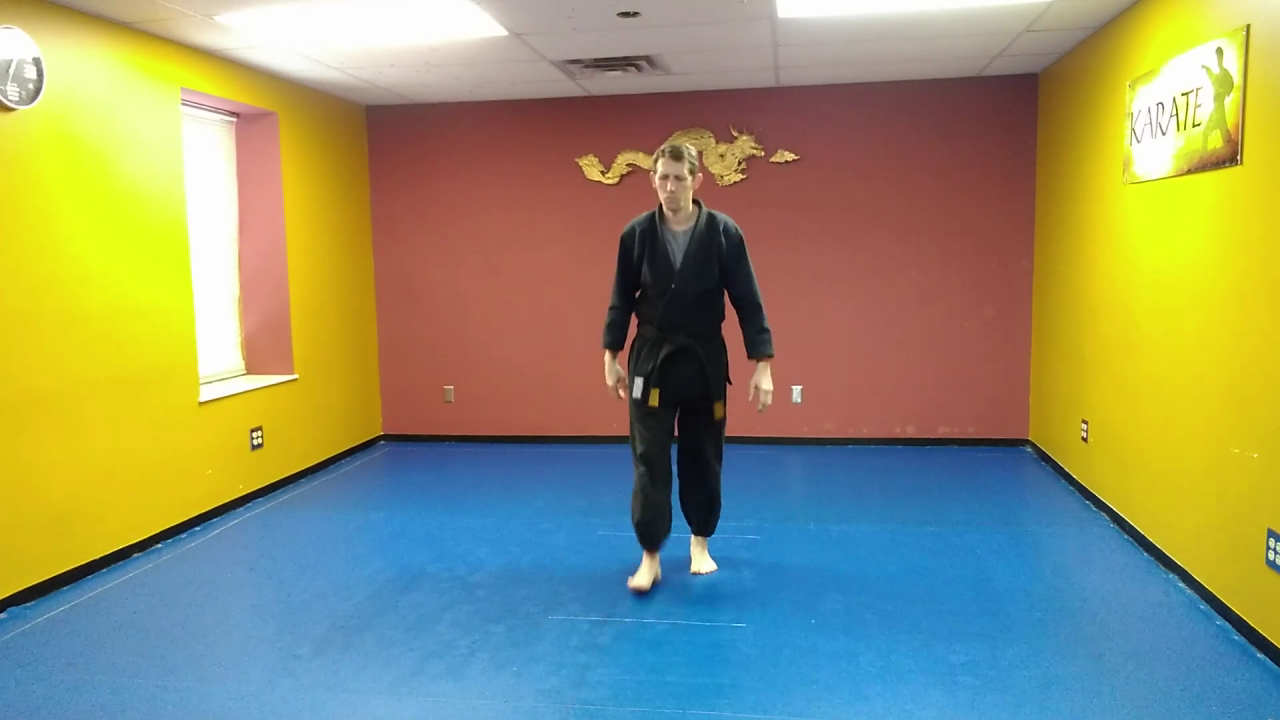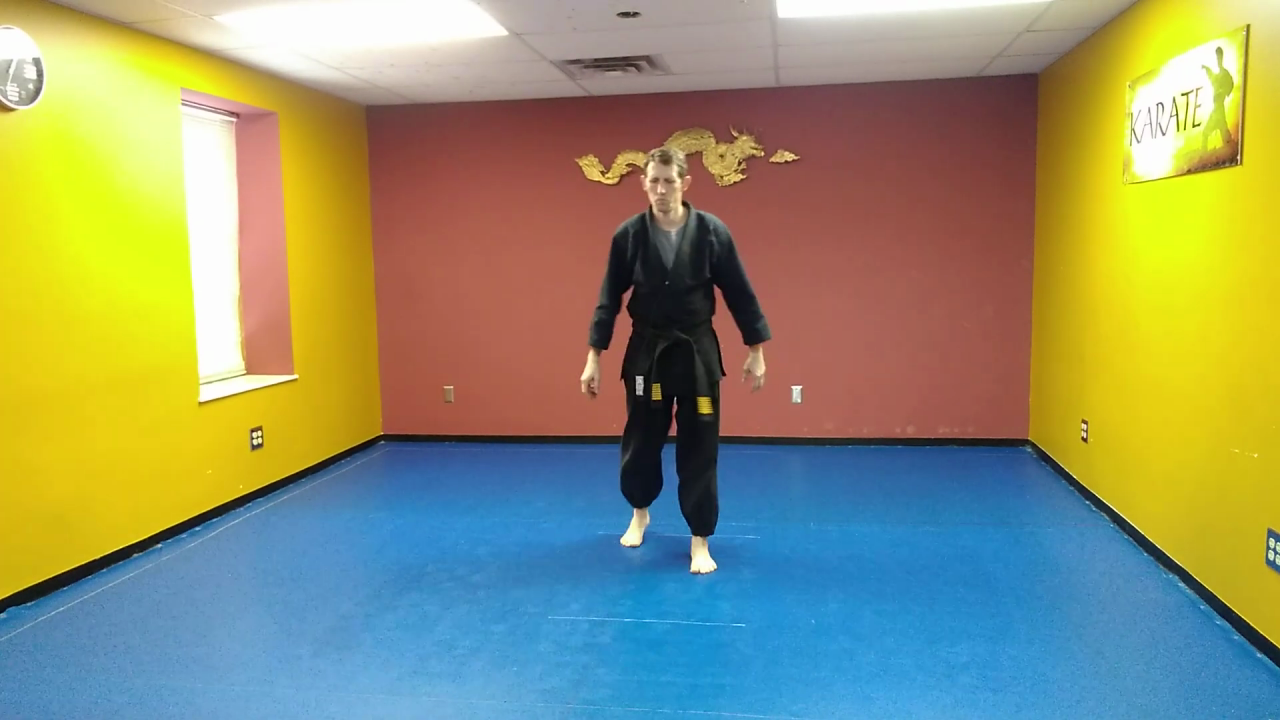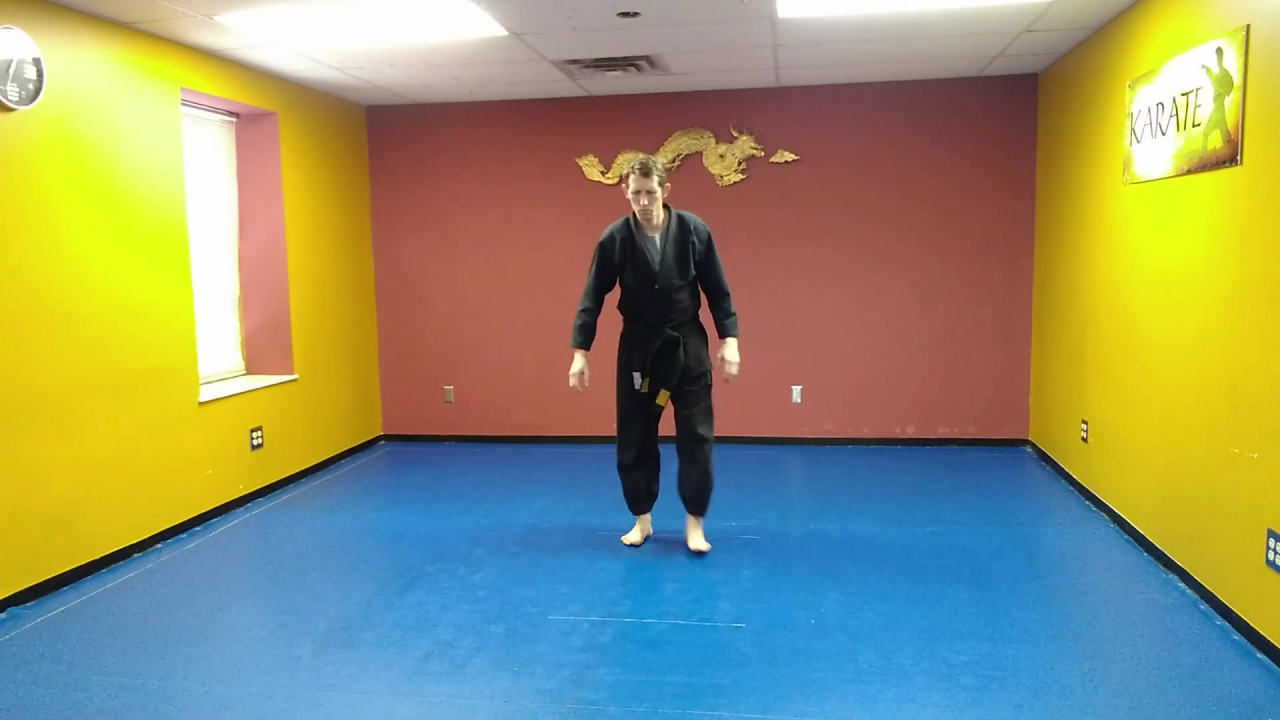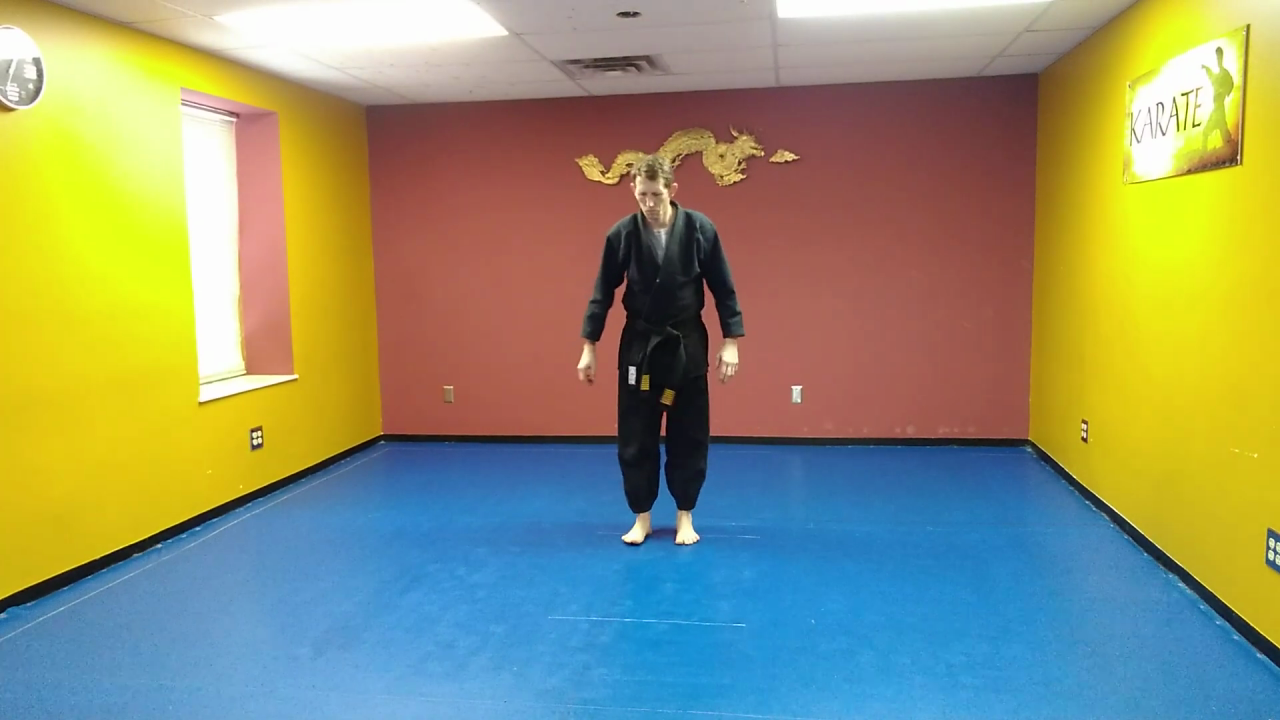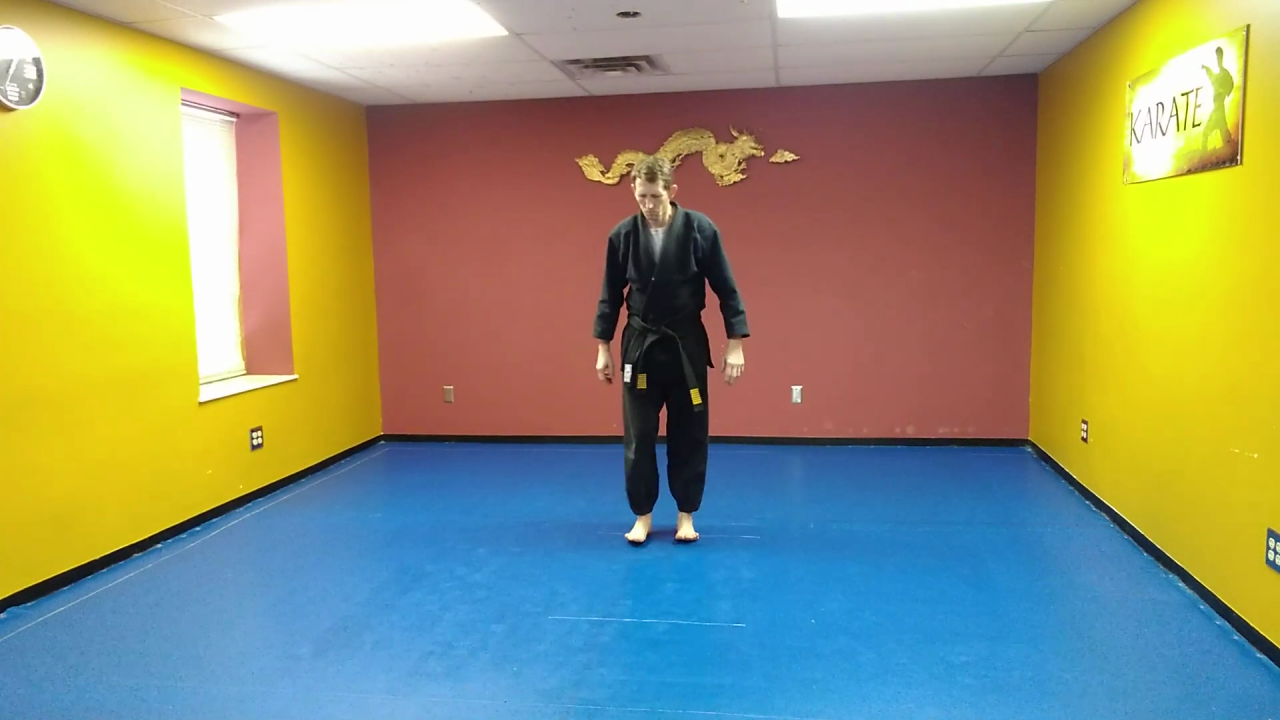
dt=0.3s
person 1, frame 1
left shoulder: (723, 232)
right shoulder: (637, 233)
left elbow: (748, 302)
right elbow: (622, 300)
left wrist: (761, 366)
right wrist: (612, 358)
left hip: (703, 357)
right hip: (651, 355)
left knee: (702, 457)
right knee: (649, 459)
left ankle: (700, 542)
right ankle: (650, 558)
person 1, frame 2
left shoulder: (712, 232)
right shoulder: (629, 235)
left elbow: (739, 294)
right elbow: (609, 299)
left wrist: (755, 349)
right wrist: (593, 357)
left hip: (697, 350)
right hip: (647, 350)
left knee: (699, 450)
right knee: (641, 445)
left ankle: (700, 542)
right ankle: (641, 513)
person 1, frame 3
left shoulder: (693, 230)
right shoulder: (614, 238)
left elbow: (717, 290)
right elbow: (593, 297)
left wrist: (730, 341)
right wrist: (580, 353)
left hip: (687, 344)
right hip: (639, 346)
left knee: (696, 437)
right knee: (634, 440)
left ankle: (695, 522)
right ankle: (642, 519)
person 1, frame 4
left shoulder: (700, 229)
right shoulder: (621, 234)
left elbow: (723, 289)
right elbow: (603, 292)
left wrist: (731, 341)
right wrist: (589, 346)
left hip: (687, 343)
right hip: (640, 344)
left knee: (690, 437)
right knee: (636, 437)
left ankle: (684, 515)
right ankle: (642, 517)
person 1, frame 5
left shoulder: (700, 229)
right shoulder: (623, 234)
left elbow: (727, 289)
right elbow: (611, 294)
left wrist: (735, 344)
right wrist: (603, 348)
left hip: (686, 342)
right hip: (640, 343)
left knee: (689, 435)
right knee: (639, 435)
left ankle: (685, 515)
right ankle: (642, 517)
